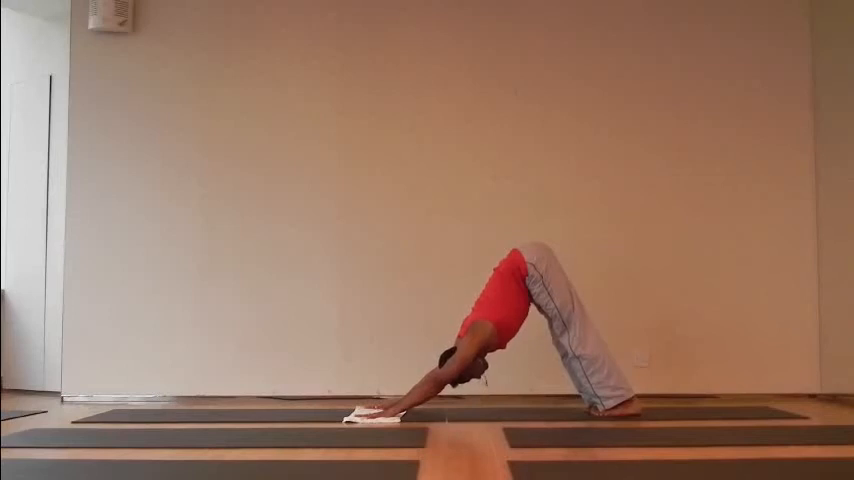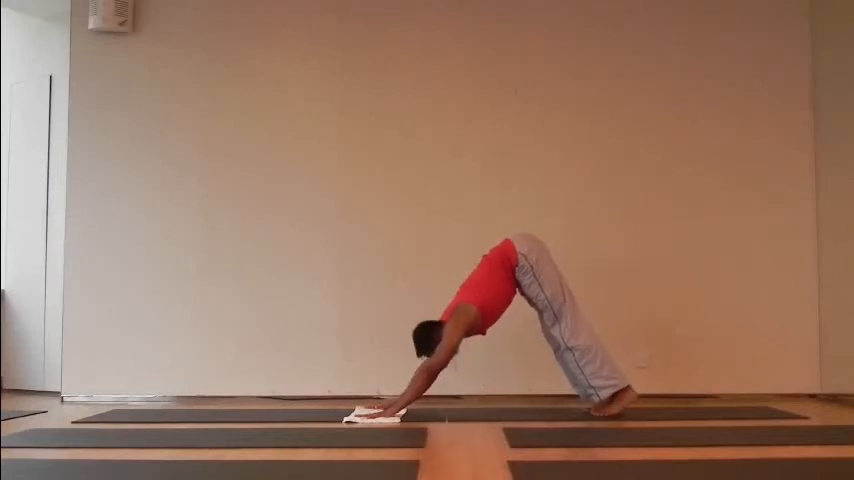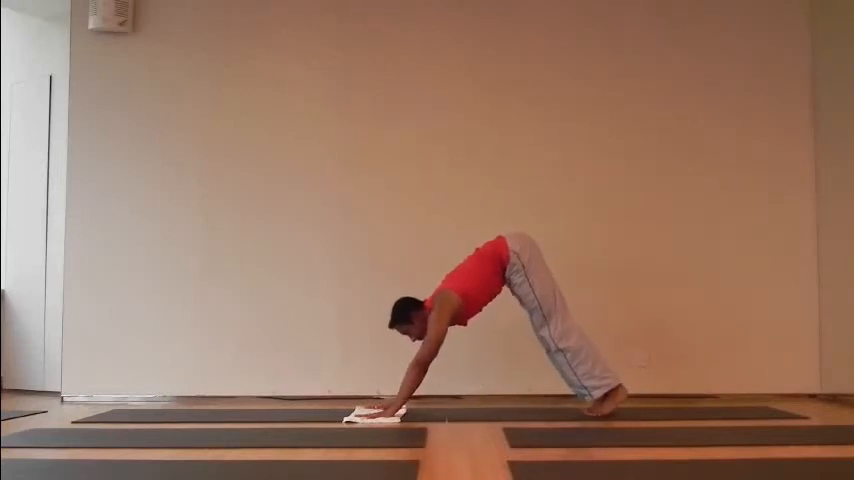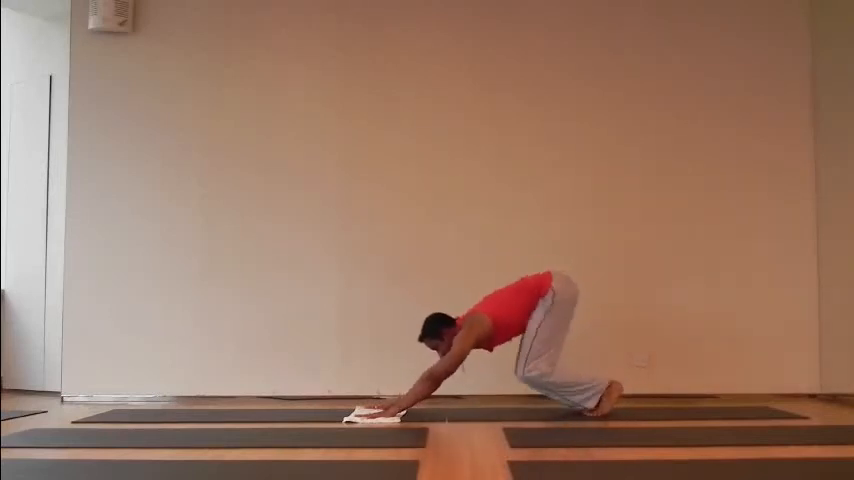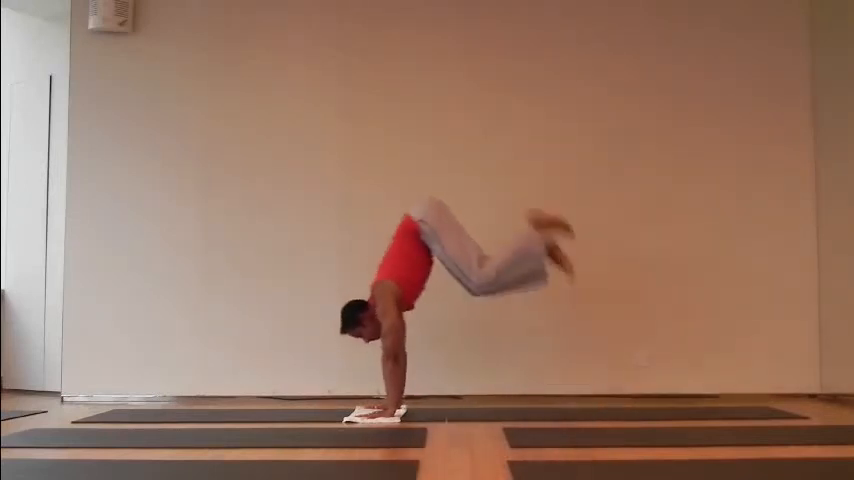
dt=0.7s
person 1, frame 1
left shoulder: (473, 343)
right shoulder: (469, 342)
left elbow: (437, 380)
right elbow: (436, 377)
left wrist: (396, 408)
right wrist: (399, 402)
left hip: (531, 265)
right hip: (527, 266)
left knee: (575, 336)
right knee: (567, 337)
left ankle: (620, 399)
right ankle: (608, 399)
person 1, frame 2
left shoulder: (456, 325)
right shoulder: (452, 324)
left elbow: (430, 370)
right elbow: (429, 369)
left wrist: (397, 406)
right wrist: (399, 400)
left hip: (521, 256)
right hip: (517, 258)
left knee: (567, 328)
right knee: (558, 330)
left ankle: (616, 390)
right ankle: (605, 392)
person 1, frame 3
left shoulder: (440, 311)
right shoulder: (437, 311)
left elbow: (421, 363)
right elbow: (420, 363)
left wrist: (396, 405)
right wrist: (397, 400)
left hip: (513, 253)
right hip: (509, 257)
left knee: (555, 329)
right knee: (548, 329)
left ankle: (609, 388)
right ankle: (601, 390)
person 1, frame 4
left shoulder: (470, 332)
right shoulder: (467, 328)
left elbow: (434, 376)
right elbow: (434, 376)
left wrist: (398, 406)
right wrist: (401, 402)
left hip: (554, 291)
right hip: (548, 290)
left knee: (530, 371)
right knee: (532, 369)
left ankle: (604, 390)
right ankle: (598, 394)
person 1, frame 5
left shoulder: (383, 302)
right shoulder: (388, 304)
left elbow: (392, 356)
right elbow: (397, 355)
left wrist: (392, 405)
right wrist: (394, 402)
right hip: (424, 226)
left knee: (481, 280)
right knee: (484, 279)
left ankle: (540, 232)
right ankle: (542, 244)
